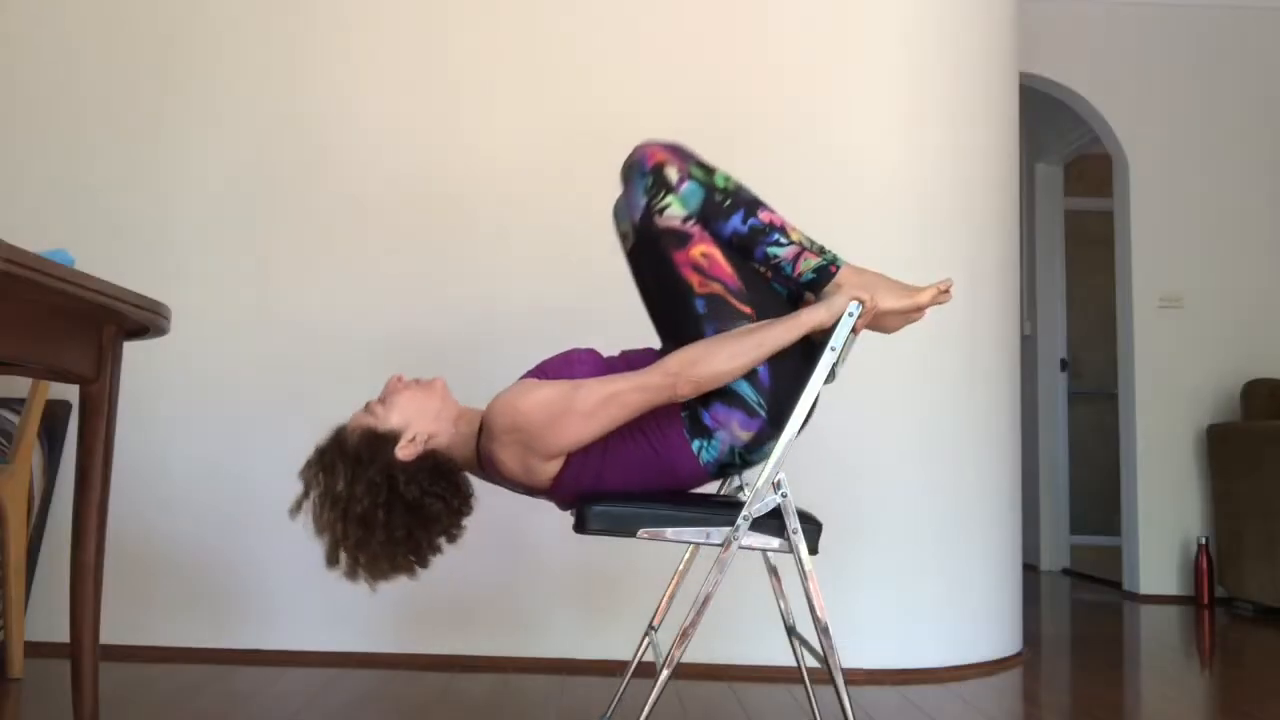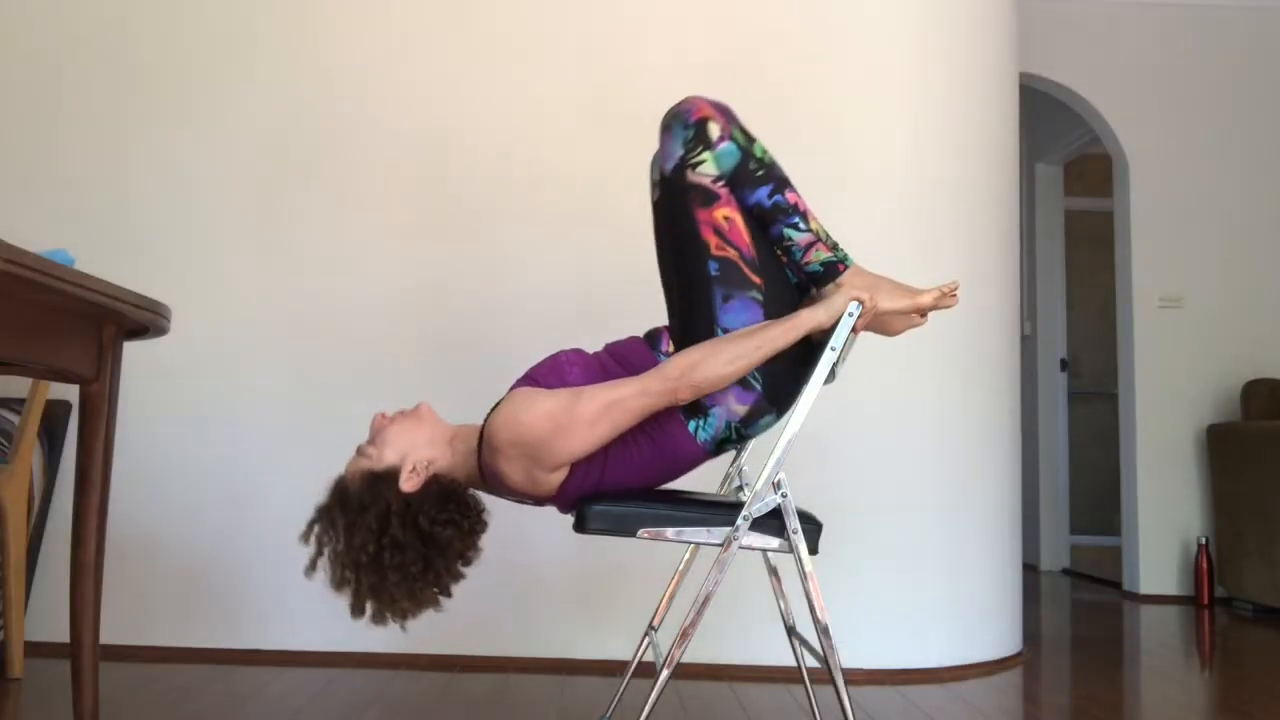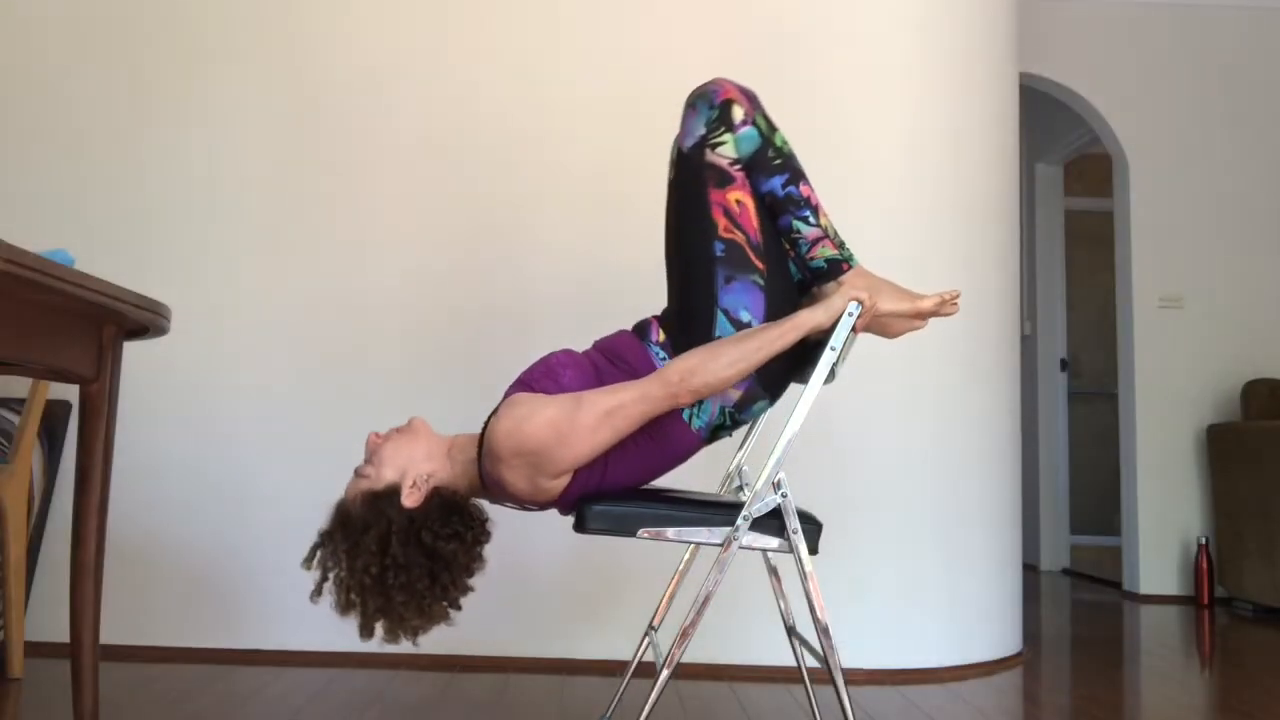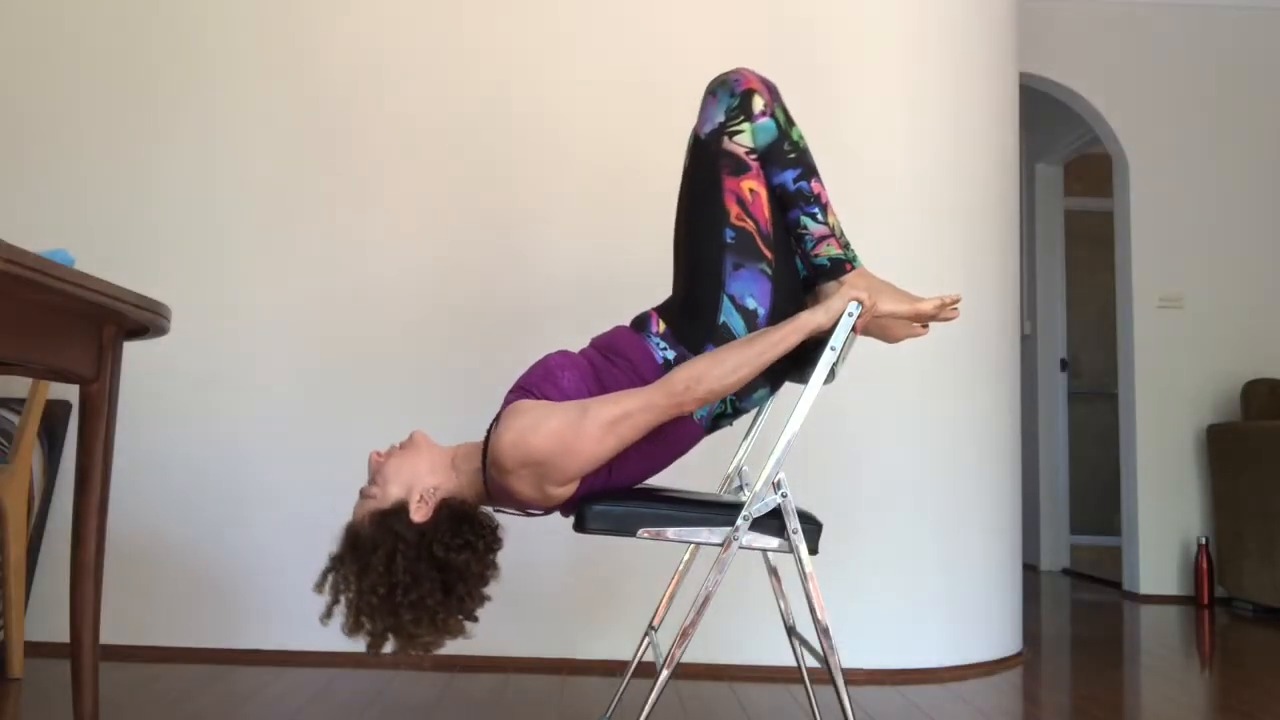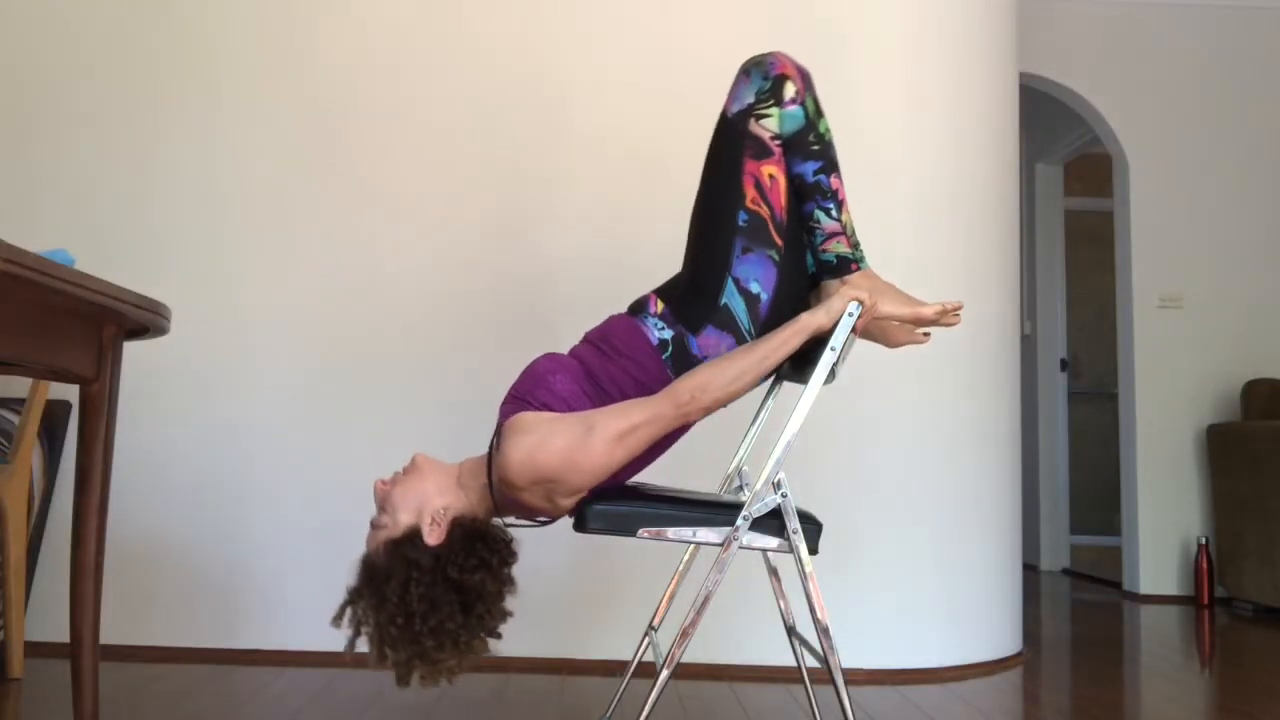
dt=0.5s
person 1, frame 1
left shoulder: (497, 443)
right elbow: (669, 381)
right wrist: (816, 315)
left hip: (722, 414)
right hip: (740, 407)
left knee: (654, 177)
right knee: (656, 168)
left ankle: (839, 290)
right ankle: (844, 290)
person 1, frame 2
left shoulder: (498, 453)
right shoulder: (518, 436)
left elbow: (664, 373)
right elbow: (671, 387)
right wrist: (815, 316)
left hip: (720, 376)
right hip: (735, 388)
left knee: (688, 140)
right knee: (697, 124)
left ankle: (841, 292)
right ankle: (846, 292)
person 1, frame 3
left shoulder: (498, 463)
right shoulder: (517, 444)
right elbow: (674, 389)
right wrist: (814, 316)
left hip: (688, 351)
right hip: (721, 359)
right knee: (719, 104)
left ankle: (836, 290)
right ankle: (843, 290)
person 1, frame 4
left shoulder: (506, 466)
right shoulder: (521, 449)
right elbow: (679, 397)
right wrist: (815, 318)
left hip: (687, 344)
right hip: (712, 345)
right knee: (740, 95)
left ankle: (839, 292)
right ankle: (843, 291)
person 1, frame 5
left shoulder: (509, 476)
right shoulder: (525, 461)
right elbow: (682, 403)
right wrist: (816, 318)
left hip: (682, 337)
right hip: (712, 336)
right knee: (772, 79)
left ankle: (845, 295)
right ankle: (850, 292)
